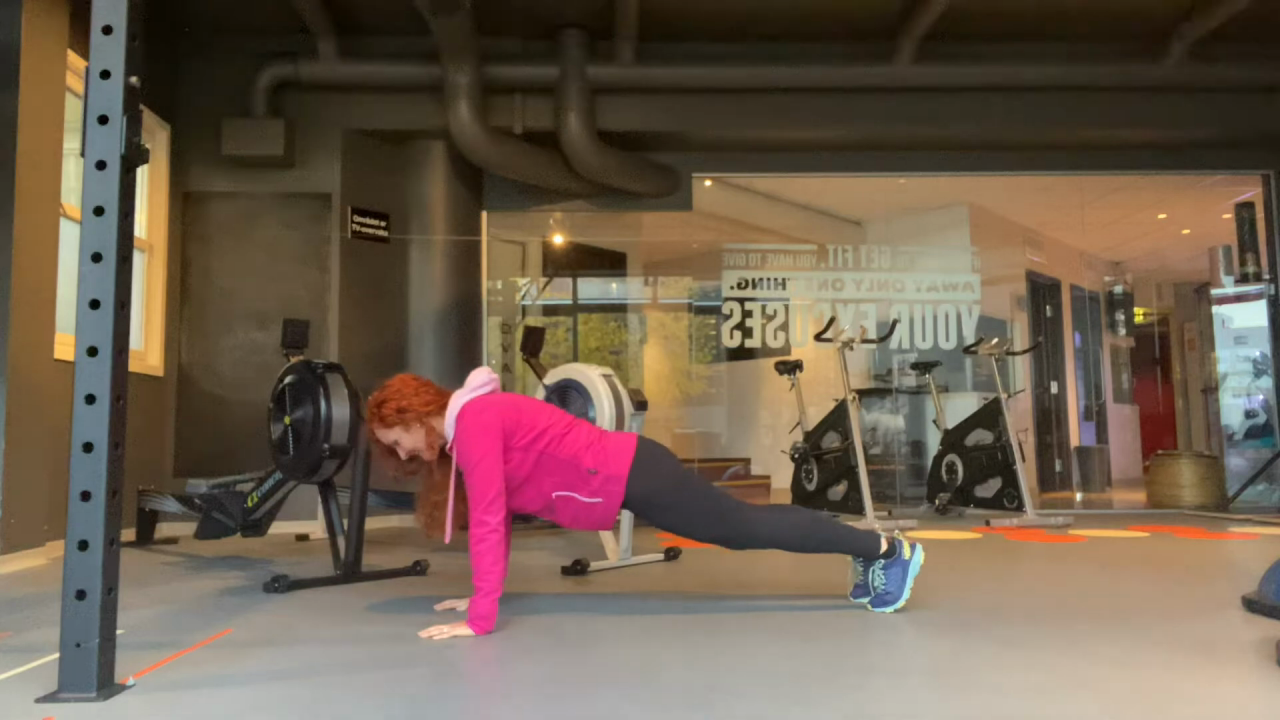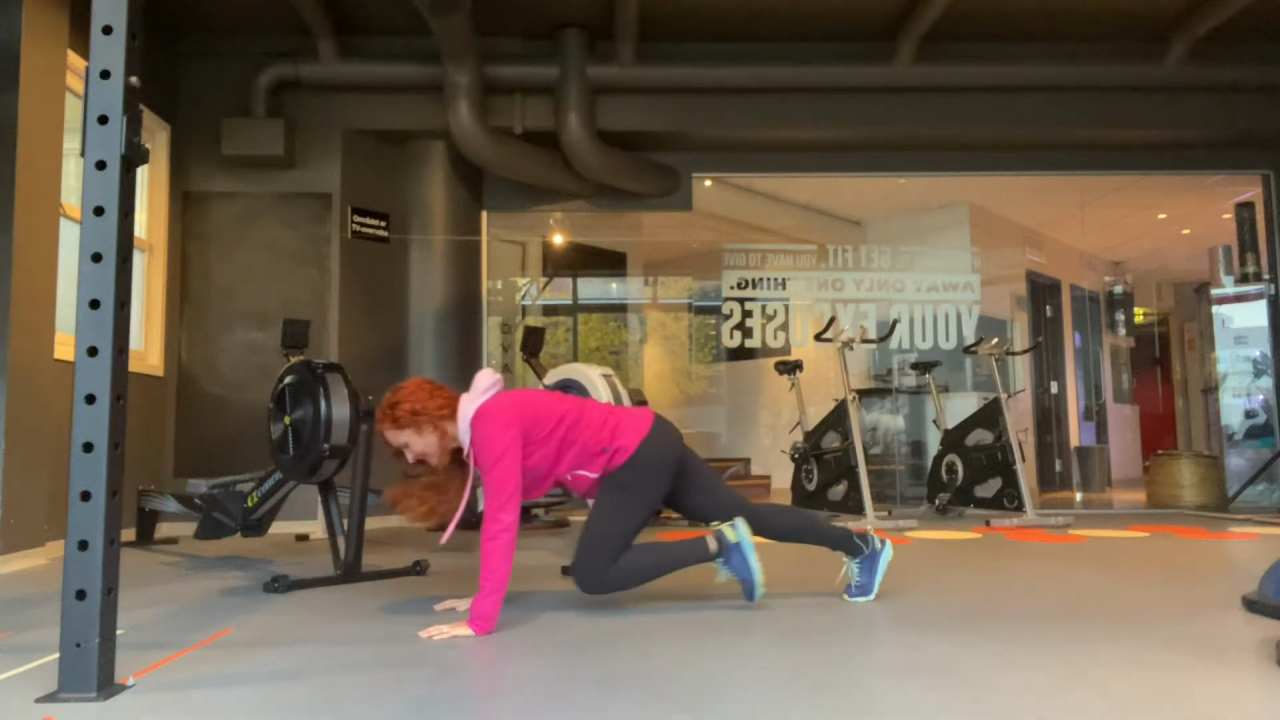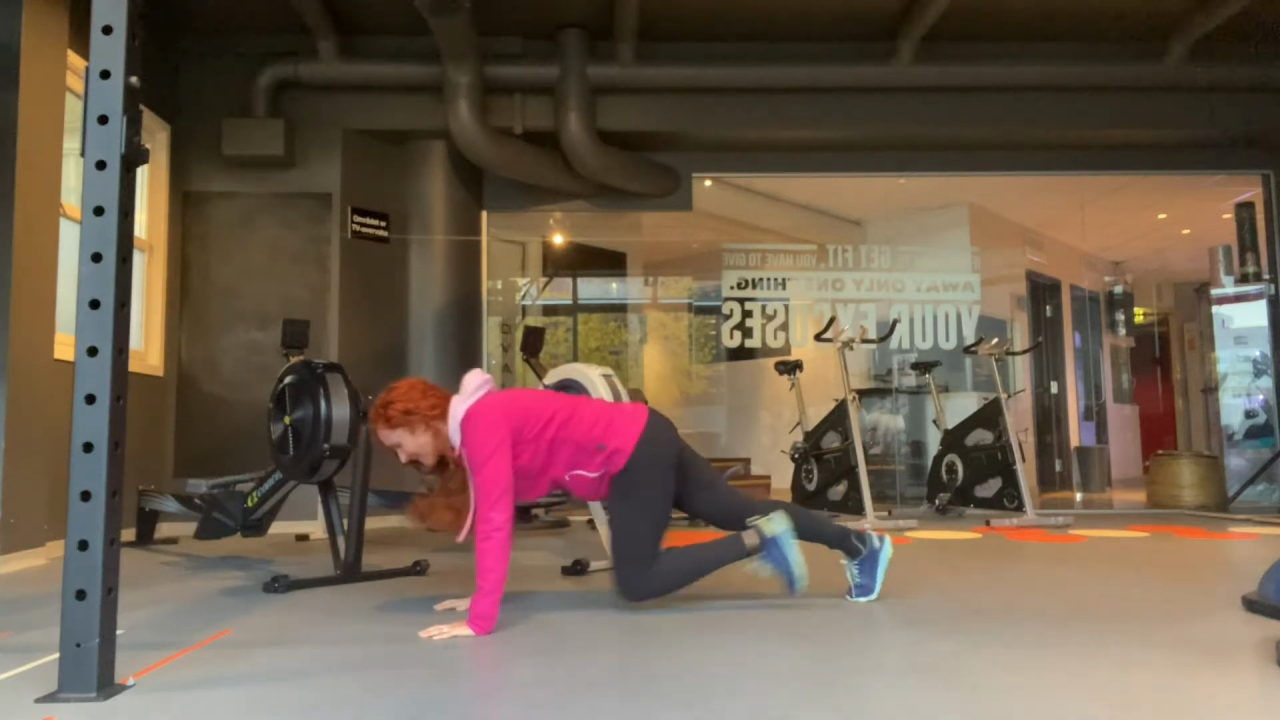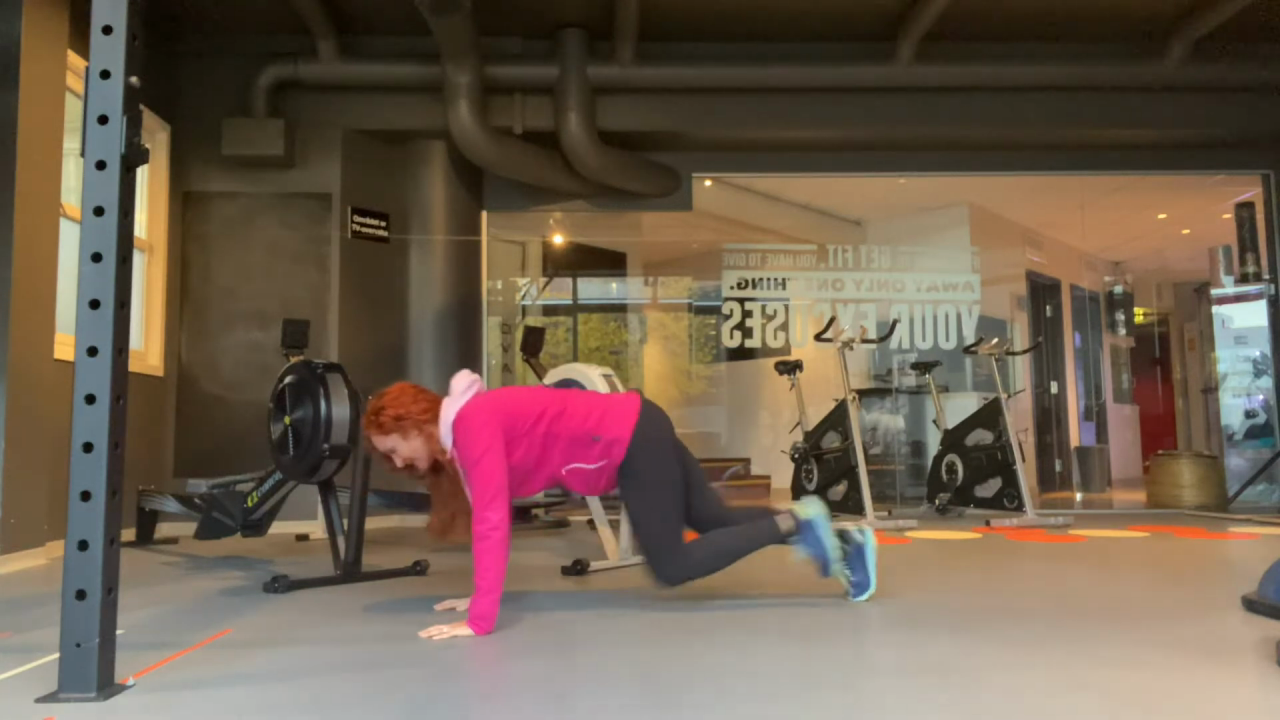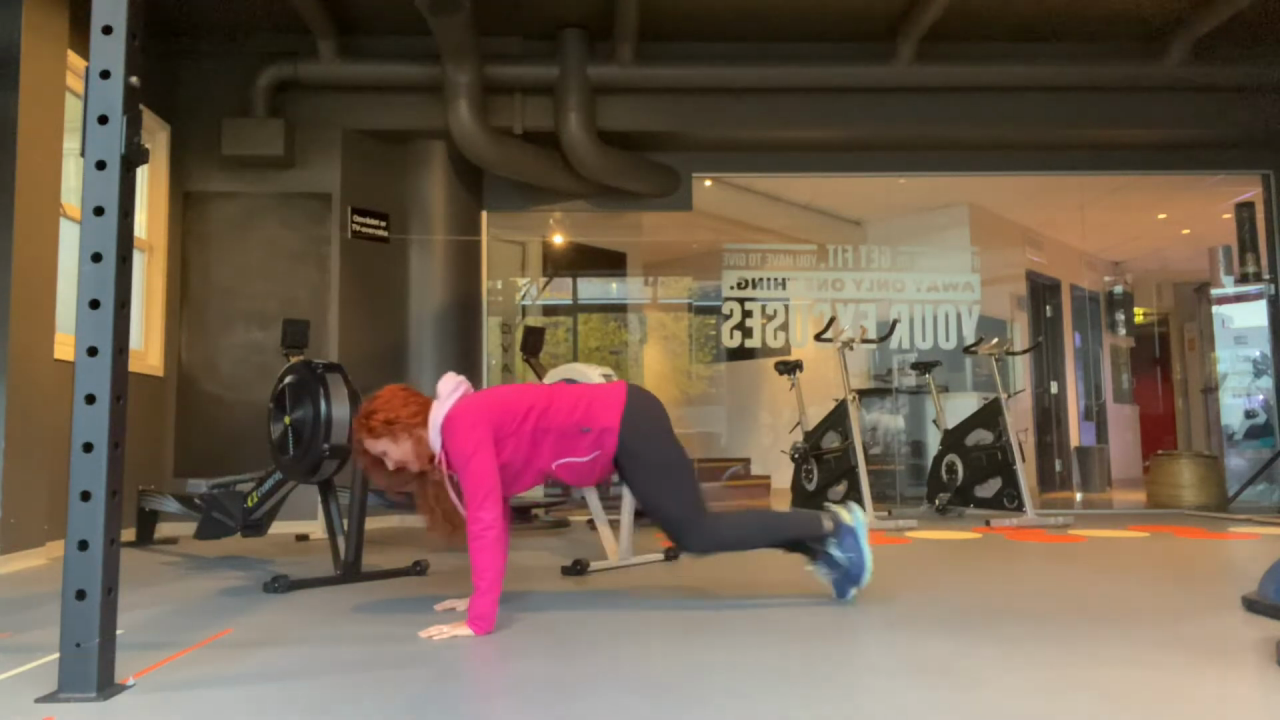
dt=1s
person 1, frame 1
left shoulder: (472, 424)
right shoulder: (477, 424)
left elbow: (488, 522)
right elbow: (498, 516)
left wrist: (480, 618)
right wrist: (483, 592)
left hip: (636, 477)
right hip: (627, 475)
left knee: (749, 529)
right knee: (744, 528)
left ankle: (890, 550)
right ankle: (866, 552)
person 1, frame 2
left shoulder: (492, 424)
right shoulder: (479, 429)
left elbow: (503, 522)
right elbow: (501, 513)
left wrist: (481, 618)
right wrist: (485, 593)
left hip: (641, 453)
right hip: (642, 450)
left knee: (594, 574)
right knee: (738, 514)
left ankle: (720, 547)
right ankle: (862, 546)
person 1, frame 3
left shoulder: (480, 424)
right shoulder: (472, 430)
left elbow: (496, 522)
right elbow: (497, 514)
left wrist: (480, 618)
right wrist: (484, 593)
left hip: (639, 449)
right hip: (639, 443)
left knee: (636, 583)
right knee: (738, 511)
left ankle: (759, 541)
right ankle: (863, 544)
person 1, frame 4
left shoulder: (473, 425)
right shoulder: (467, 429)
left elbow: (492, 522)
right elbow: (492, 514)
left wrist: (480, 618)
right wrist: (481, 594)
left hip: (635, 436)
right hip: (625, 443)
left knee: (672, 567)
right knee: (715, 521)
left ankle: (794, 523)
right ankle: (823, 535)
person 1, frame 5
left shoulder: (461, 425)
right shoulder: (459, 431)
left elbow: (486, 520)
right elbow: (490, 513)
left wrist: (479, 618)
right wrist: (479, 593)
left hip: (626, 421)
right hip: (613, 436)
left knee: (698, 533)
right knee: (688, 533)
left ankle: (834, 524)
right ankle: (825, 552)
